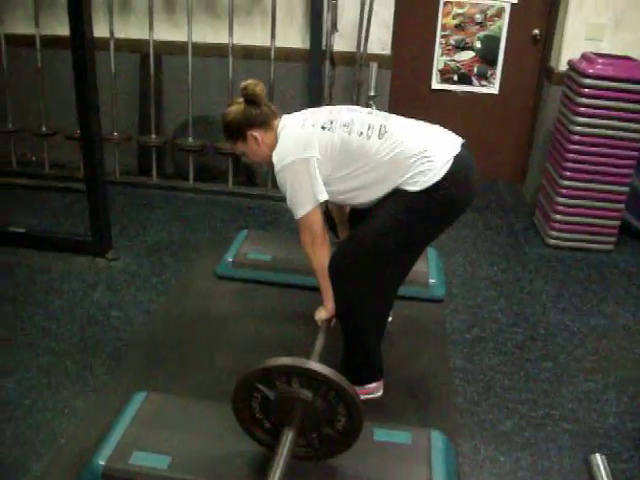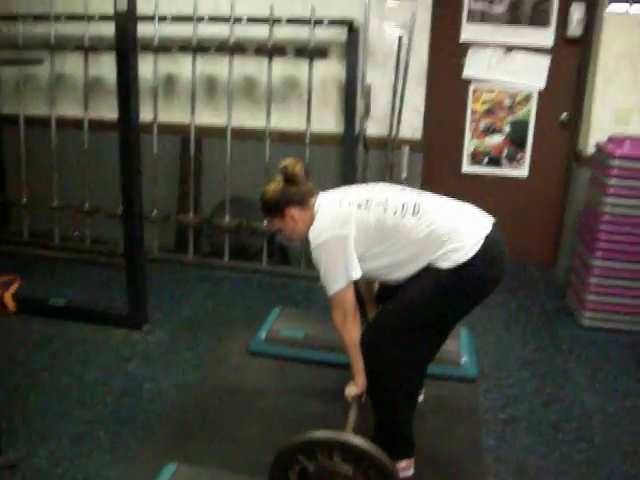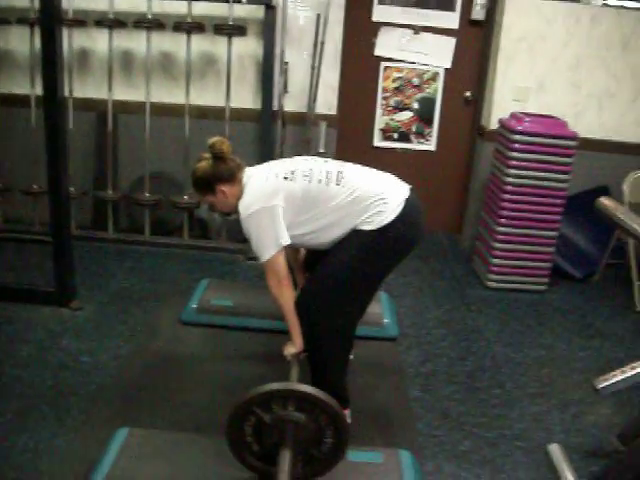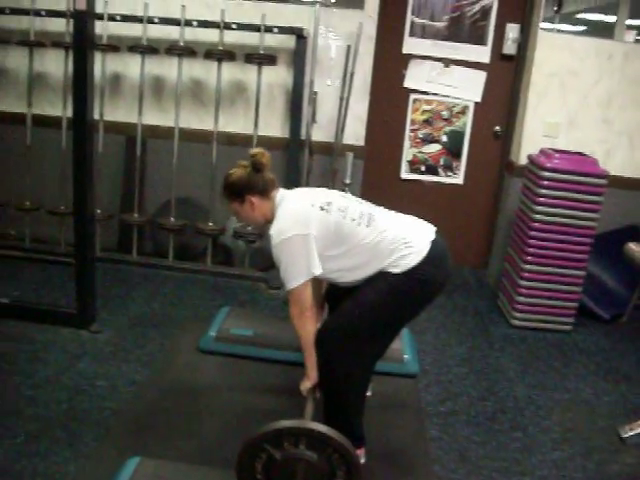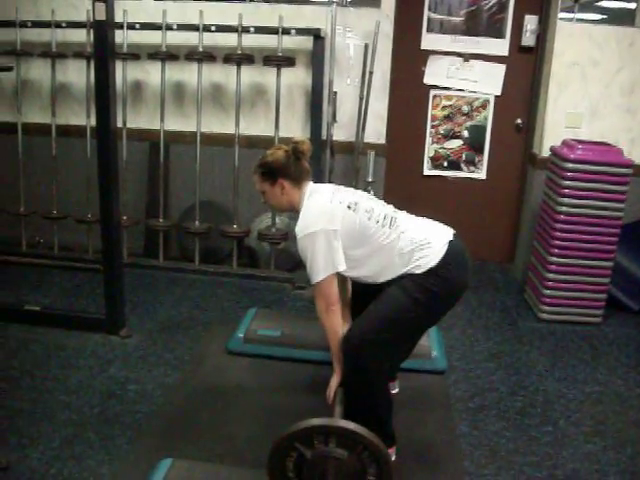
dt=0.7s
person 1, frame 1
left shoulder: (290, 155)
right shoulder: (303, 126)
left elbow: (314, 237)
right elbow: (338, 182)
left wrist: (329, 302)
right wrist: (346, 238)
left hip: (437, 182)
right hip: (447, 155)
left knee: (350, 267)
right knee: (363, 229)
left ankle: (363, 378)
right ankle: (373, 307)
person 1, frame 2
left shoulder: (326, 233)
right shoulder: (337, 204)
left elbow: (345, 314)
right elbow: (366, 264)
left wrist: (359, 379)
right wrist: (375, 315)
left hip: (469, 260)
right hip: (478, 234)
left knee: (381, 342)
right knee: (396, 319)
left ankle: (395, 454)
right ankle: (405, 384)
person 1, frame 3
left shoulder: (254, 205)
right shoulder: (263, 178)
left elbow: (278, 279)
right elbow: (291, 235)
left wrist: (296, 338)
right wrist: (302, 283)
left hip: (389, 223)
right hip: (394, 199)
left knee: (317, 303)
right knee: (318, 269)
right ankle: (336, 345)
person 1, frame 4
left shoulder: (287, 229)
right shoulder: (297, 202)
left elbow: (301, 309)
right elbow: (318, 269)
left wrist: (312, 372)
right wrist: (321, 318)
left hip: (417, 268)
right hip: (421, 242)
left knee: (335, 342)
right knee: (339, 300)
left ankle: (347, 444)
right ankle: (353, 378)
person 1, frame 5
left shoulder: (312, 223)
right shoulder: (324, 196)
left elbow: (328, 304)
right elbow: (340, 277)
left wrist: (339, 366)
right wrist: (346, 326)
left hip: (439, 271)
right hip: (436, 247)
left knee: (361, 346)
right knee: (362, 296)
left ankle: (377, 443)
right ankle: (382, 374)
